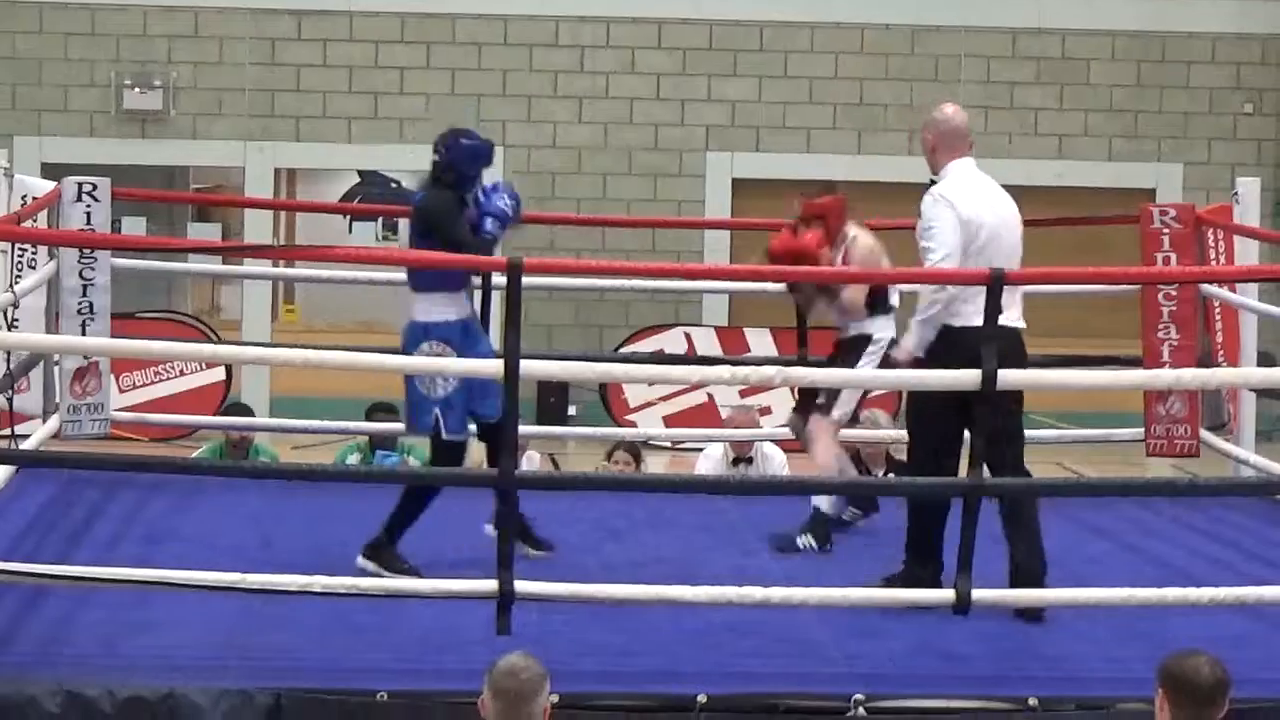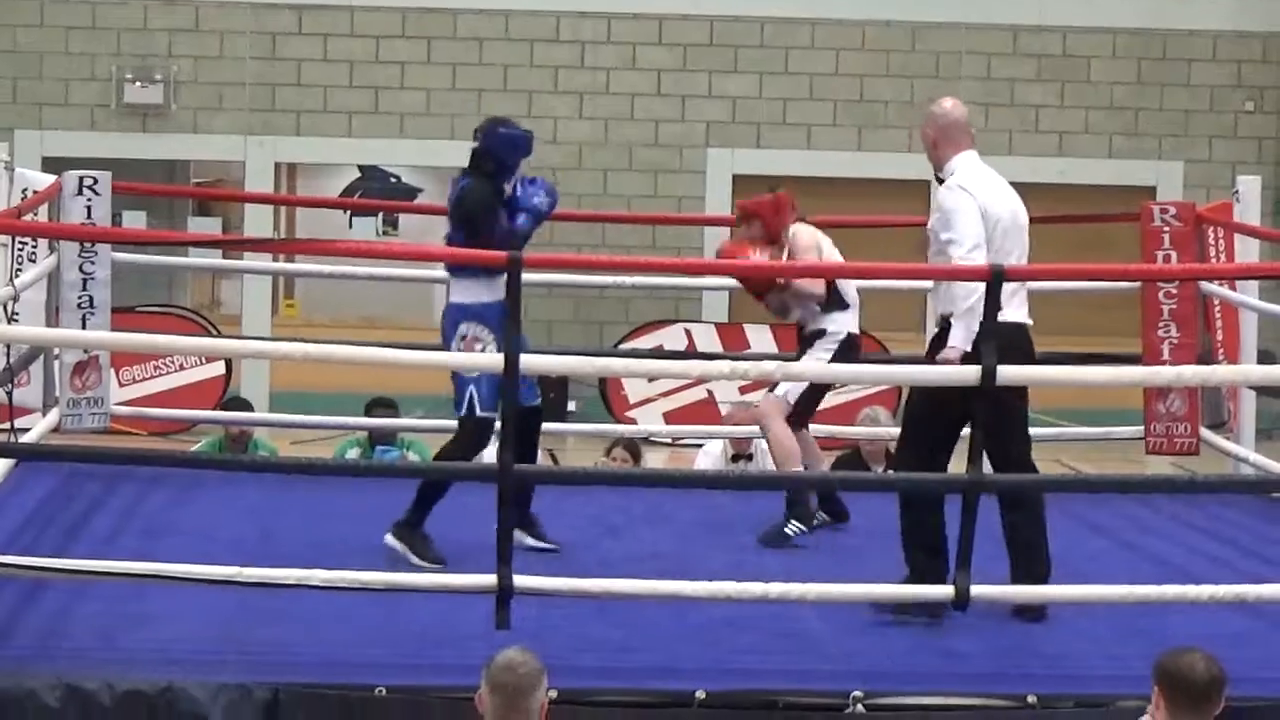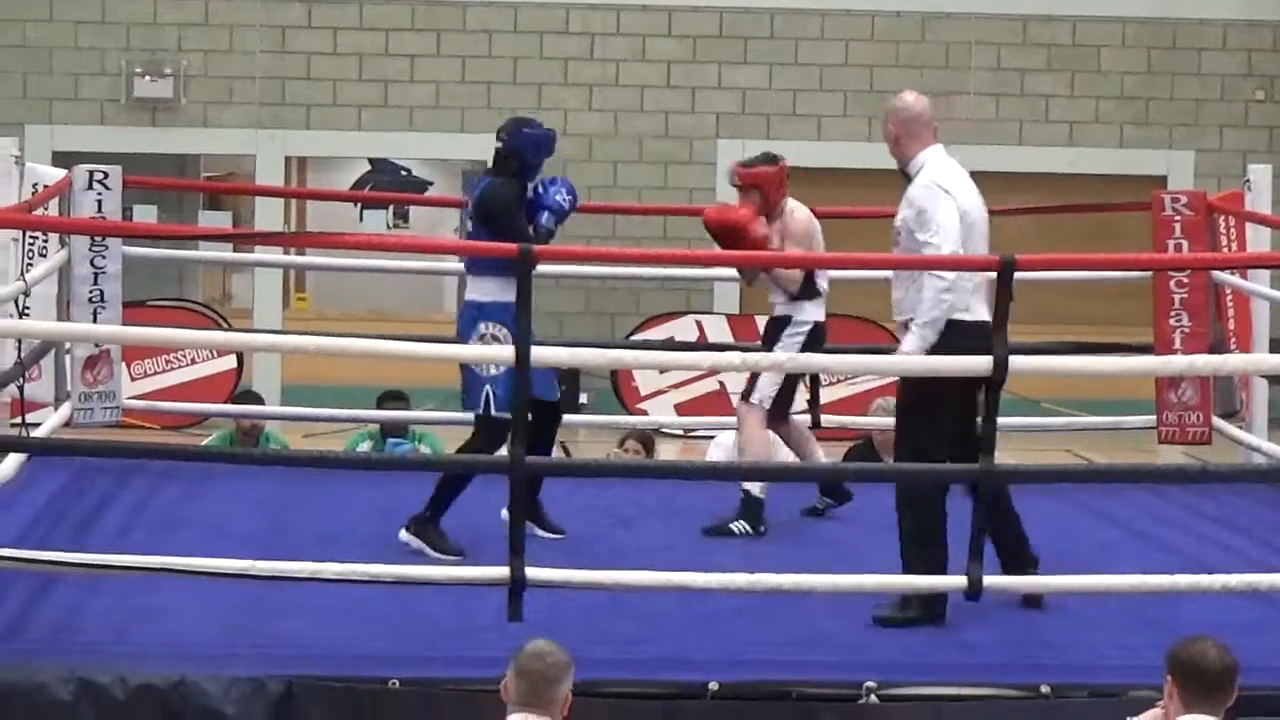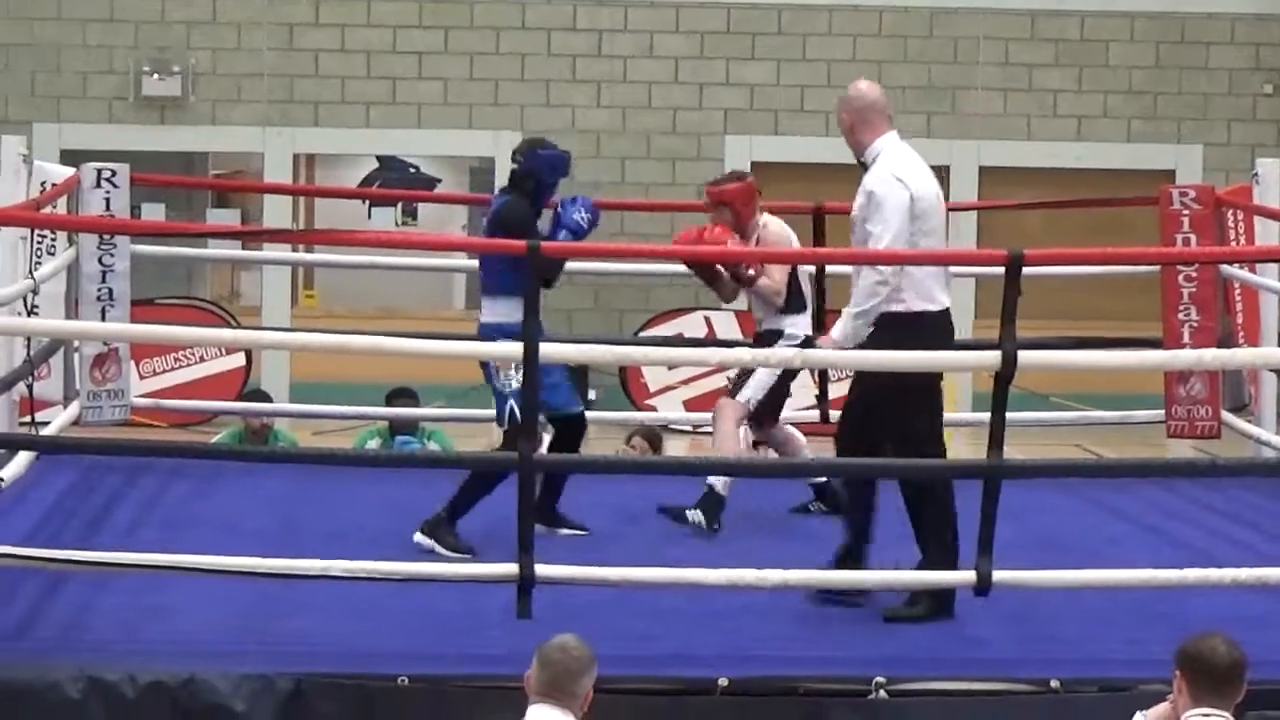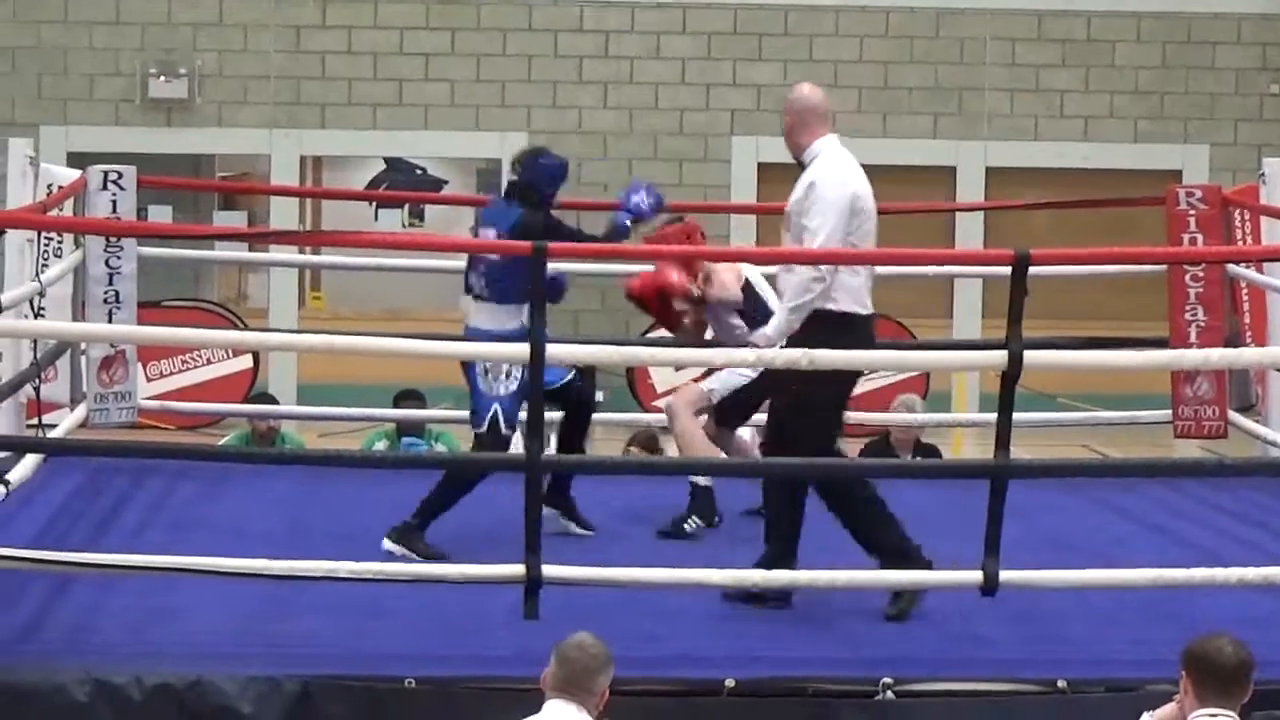
dt=0.3s
person 1, frame 1
left shoulder: (943, 197)
right shoulder: (1003, 200)
left elbow: (941, 277)
left wrist: (911, 343)
left hip: (953, 342)
right hip: (1005, 341)
left knee: (930, 463)
right knee: (1008, 466)
left ankle: (922, 572)
right ankle: (1029, 581)
person 1, frame 2
left shoulder: (955, 190)
right shoulder: (1003, 189)
left elbow: (968, 267)
left wrist: (957, 342)
left hip: (973, 338)
right hip: (1011, 335)
left knee: (920, 458)
right knee: (1013, 463)
left ankle: (927, 584)
right ankle: (1033, 587)
person 1, frame 3
left shoulder: (929, 188)
right shoulder: (952, 177)
left elbow: (941, 275)
left wrist: (913, 345)
left hip: (945, 337)
right hip: (971, 333)
left knee: (919, 464)
right knee: (969, 458)
left ankle: (924, 592)
right ankle: (1022, 569)
person 1, frame 4
left shoulder: (886, 177)
right shoulder: (902, 167)
left elbow: (881, 270)
left wrist: (841, 335)
right wrist: (853, 332)
left hip: (907, 330)
right hip: (906, 327)
left knee: (915, 457)
right knee: (858, 446)
left ankle: (938, 585)
right ankle: (849, 566)
person 1, frame 5
left shoulder: (826, 177)
right shoulder: (837, 170)
left elbow: (815, 269)
left wrist: (772, 332)
right wrist: (783, 331)
left hip: (830, 330)
right hip: (826, 329)
left knee: (817, 457)
right knee: (786, 451)
left ankle: (904, 562)
right ankle: (776, 571)
person 2, frame 1
left shoulder: (447, 200)
right shoulder: (435, 203)
right elbow: (475, 257)
left wrist: (485, 219)
right wrist: (495, 221)
left hip: (463, 328)
right hip: (438, 336)
left knee: (497, 429)
right knee: (449, 450)
left ankle: (511, 521)
right ankle: (381, 547)
person 2, frame 2
left shoulder: (477, 187)
right shoulder: (475, 192)
right elbow: (503, 253)
left wrist: (517, 211)
right wrist: (530, 216)
left hip: (491, 313)
right hip: (472, 318)
left knee: (529, 415)
right knee: (476, 430)
left ankle: (520, 516)
right ankle: (409, 526)
person 2, frame 3
left shoulder: (497, 188)
right shoulder: (500, 192)
left wrist: (538, 209)
right wrist: (551, 215)
left hip: (507, 313)
right hip: (489, 317)
left knee: (548, 409)
right knee: (493, 429)
left ankle: (527, 505)
right ankle: (424, 523)
person 2, frame 4
left shoulder: (513, 205)
right shoulder: (514, 210)
right elbow: (543, 274)
left wrist: (559, 228)
right wrist: (570, 232)
left hip: (523, 333)
right hip: (506, 336)
left knee: (572, 420)
right knee: (521, 441)
left ankle: (544, 509)
right ankle: (439, 524)
person 2, frame 5
left shoulder: (495, 212)
right shoulder: (530, 223)
right elbow: (592, 248)
right wrist: (630, 215)
left hip: (514, 333)
right hip: (495, 342)
left knee: (580, 394)
right knee: (492, 444)
left ankle: (557, 495)
right ankle: (409, 530)
person 3, frame 1
left shoulder: (861, 246)
right shoulder: (826, 247)
left elbow: (855, 307)
right elbow: (807, 306)
left hip: (871, 341)
right hip: (850, 340)
left knee: (821, 426)
right knee: (804, 422)
person 3, frame 2
left shoulder: (802, 239)
right shoulder: (782, 246)
left elbow: (815, 293)
right elbow: (783, 312)
left wrist: (776, 275)
right wrist: (754, 281)
left hip: (833, 338)
right hip: (819, 335)
left knee: (771, 412)
right knee: (790, 421)
left ankle: (799, 511)
right ankle: (831, 504)
person 3, frame 3
left shoulder: (796, 219)
right shoulder: (768, 219)
left elbow: (792, 282)
right elbow: (751, 276)
left wrist: (762, 245)
right wrist: (733, 243)
left hip: (800, 326)
right hip: (787, 322)
left knee: (751, 413)
right knee: (776, 415)
left ankle: (751, 513)
person 3, frame 4
left shoulder: (771, 232)
right shoulder: (747, 233)
left elbow: (776, 296)
right elbow: (728, 295)
left wrist: (744, 266)
right wrist: (705, 268)
left hip: (788, 338)
right hip: (776, 335)
left knee: (727, 412)
right knee: (765, 425)
left ankle: (709, 508)
right ankle: (824, 492)
person 3, frame 5
left shoulder: (716, 265)
right shoulder: (702, 276)
left elbow: (731, 296)
right elbow: (694, 335)
left wrist: (693, 295)
right wrist: (659, 310)
left knee: (679, 405)
right knee: (719, 430)
left ankle: (702, 506)
